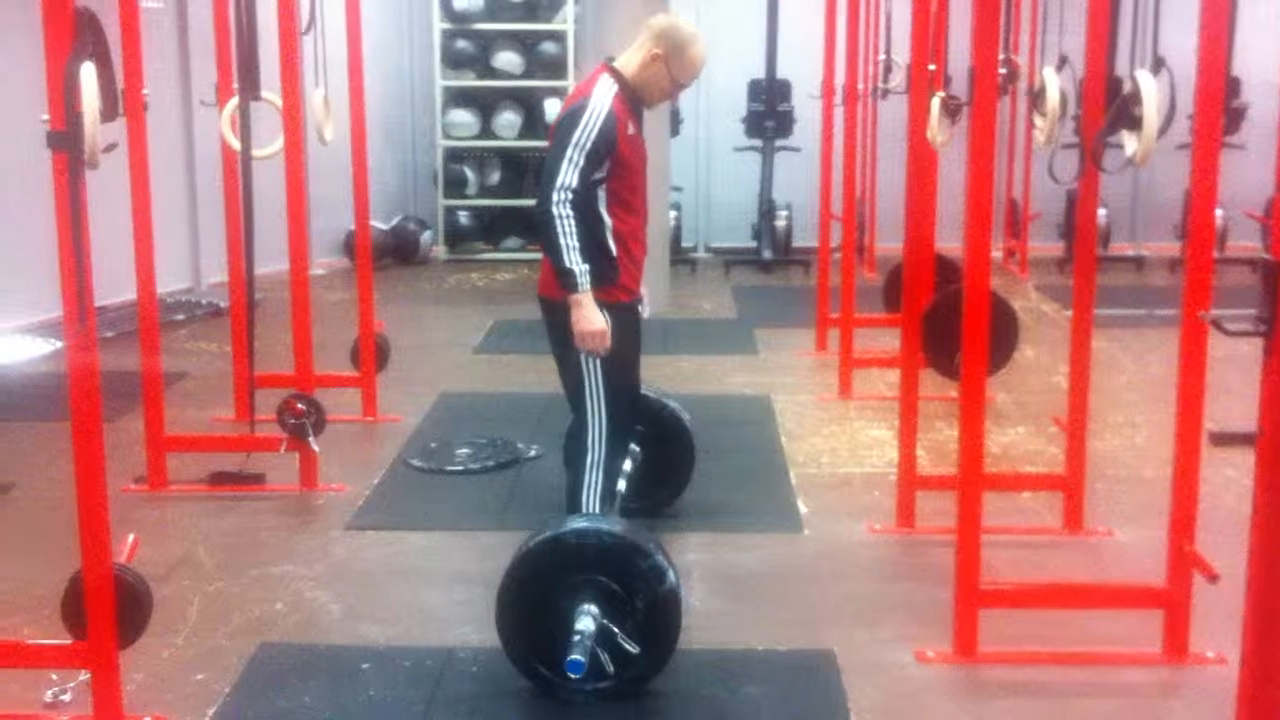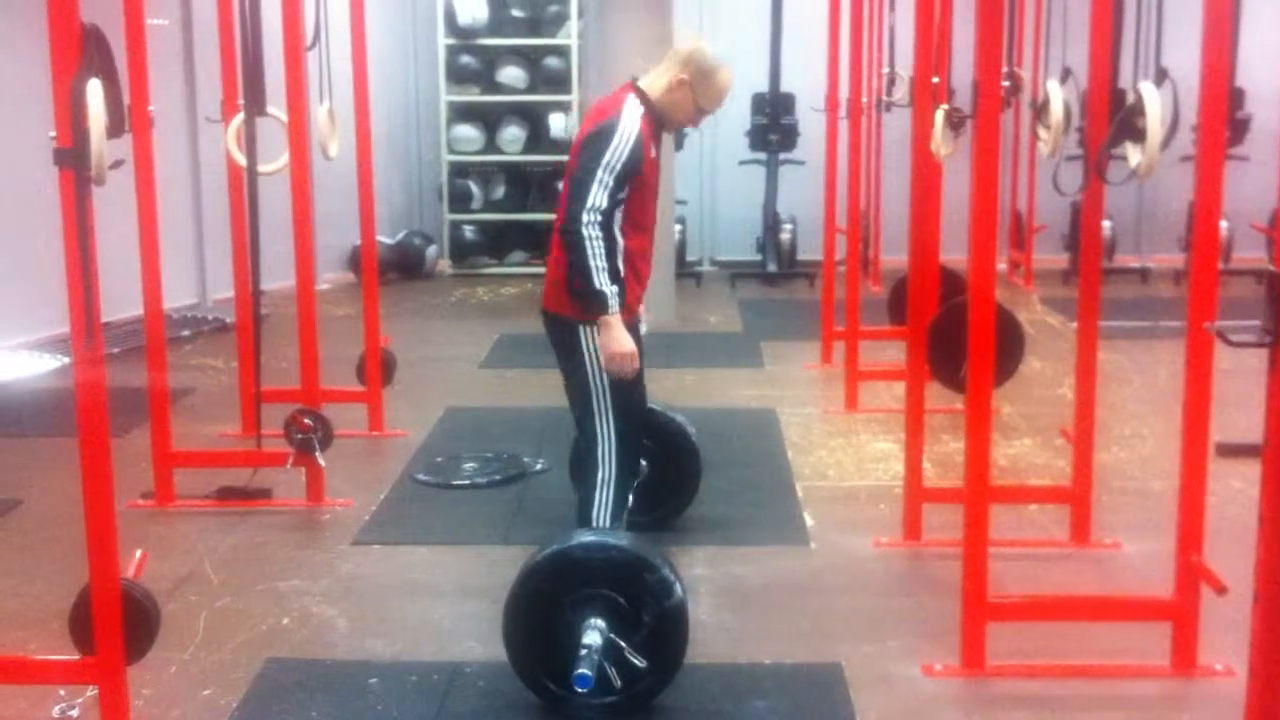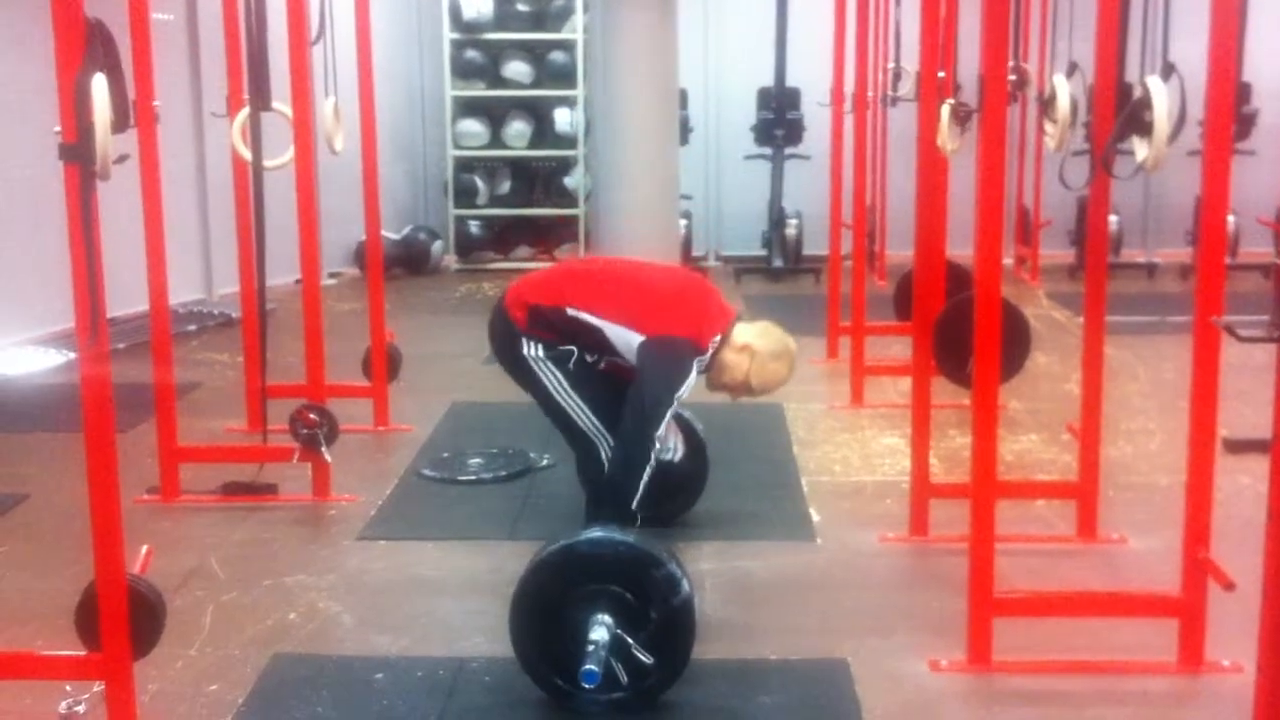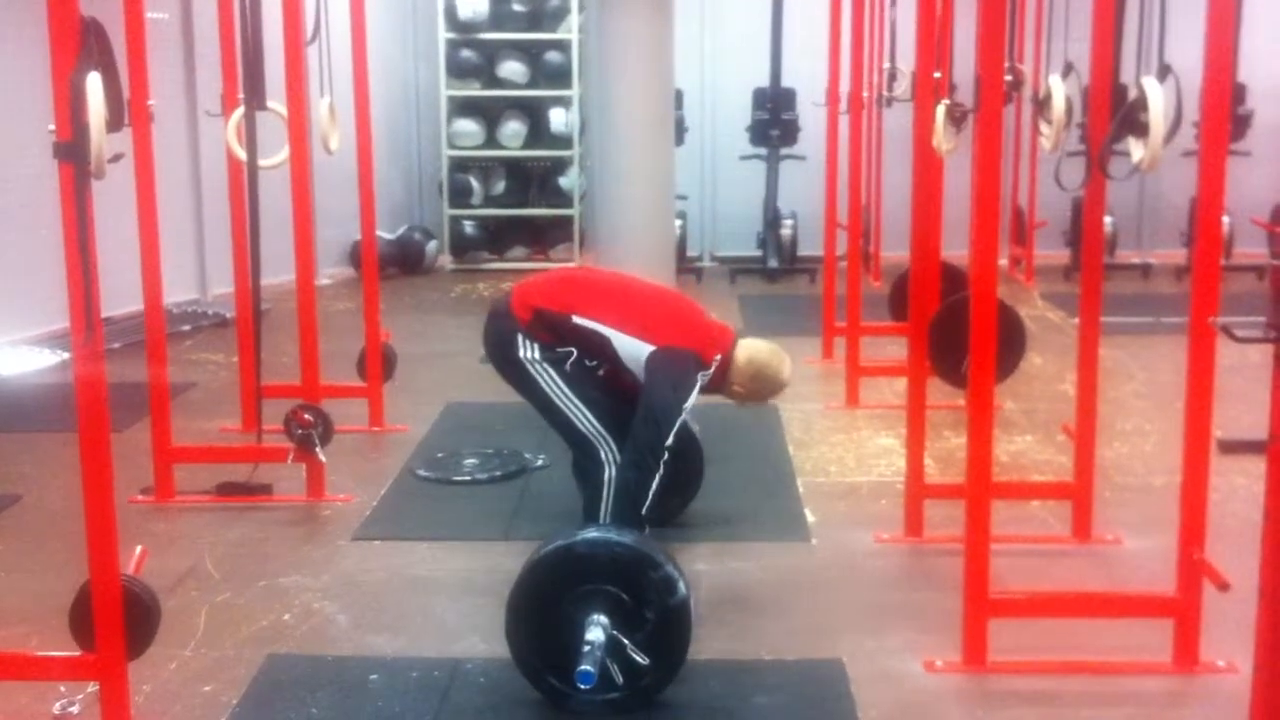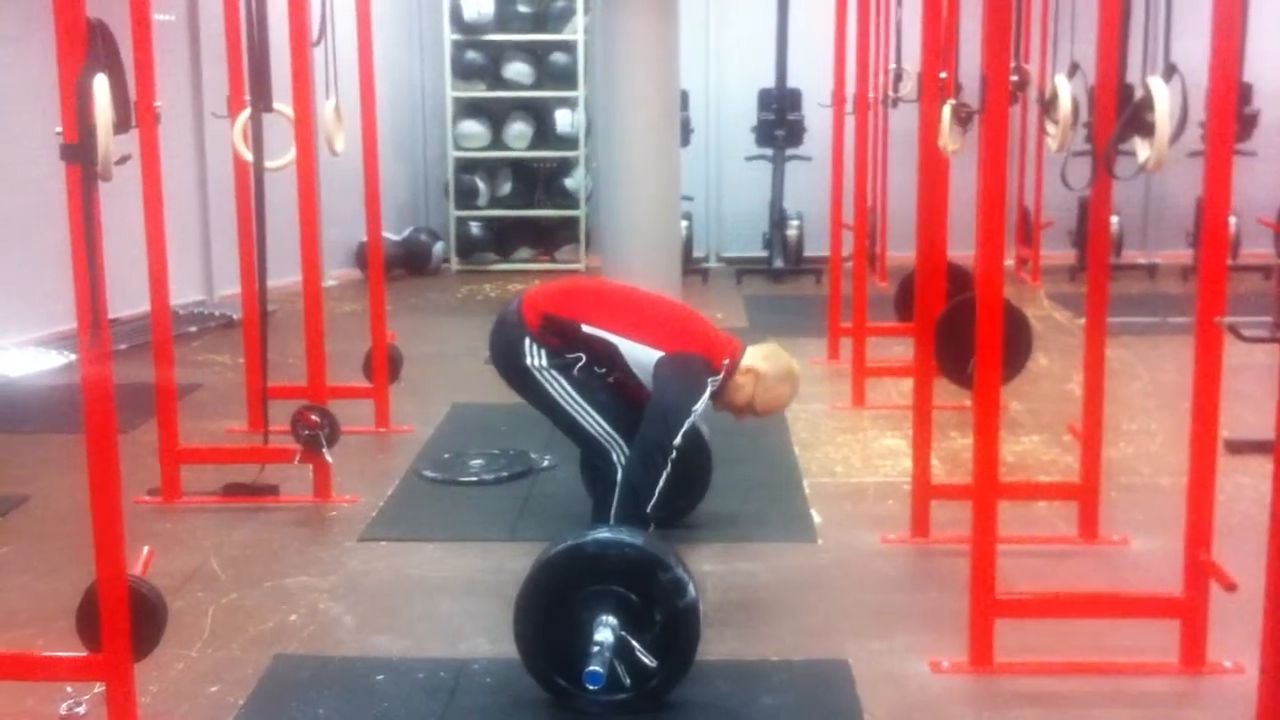
dt=1s
person 1, frame 1
left shoulder: (622, 104)
right shoulder: (596, 108)
right elbow: (555, 204)
right wrist: (581, 300)
left hip: (614, 293)
right hip: (587, 301)
left knee: (619, 414)
right knee: (598, 424)
left ankle: (602, 522)
person 1, frame 2
left shoulder: (635, 121)
right shoulder: (622, 129)
right elbow: (584, 226)
right wrist: (608, 321)
left hip: (610, 309)
right hip: (587, 314)
left knee: (627, 427)
right knee: (608, 438)
left ankle: (612, 535)
person 1, frame 3
left shoulder: (711, 312)
right shoulder: (682, 351)
right elbow: (637, 442)
left wrist: (661, 415)
left hip: (551, 309)
right hip: (527, 326)
left knee: (622, 420)
right knee: (606, 446)
person 1, frame 4
left shoulder: (705, 339)
right shoulder: (685, 365)
right elbow: (645, 453)
left hip: (542, 312)
right hip: (522, 330)
left knee: (625, 427)
right knee: (608, 452)
person 1, frame 5
left shoulder: (712, 353)
right shoulder: (693, 374)
right elbow: (649, 458)
left hip: (549, 321)
right hip: (528, 338)
left knee: (631, 432)
right knee: (620, 453)
